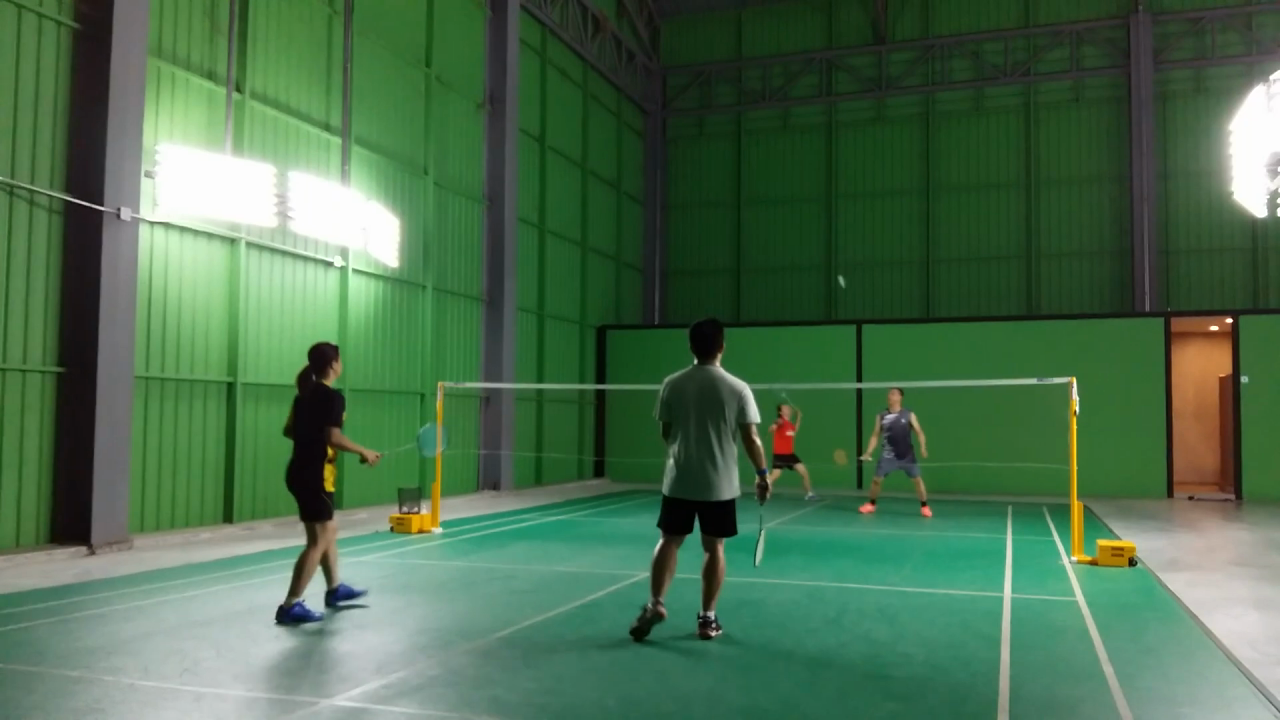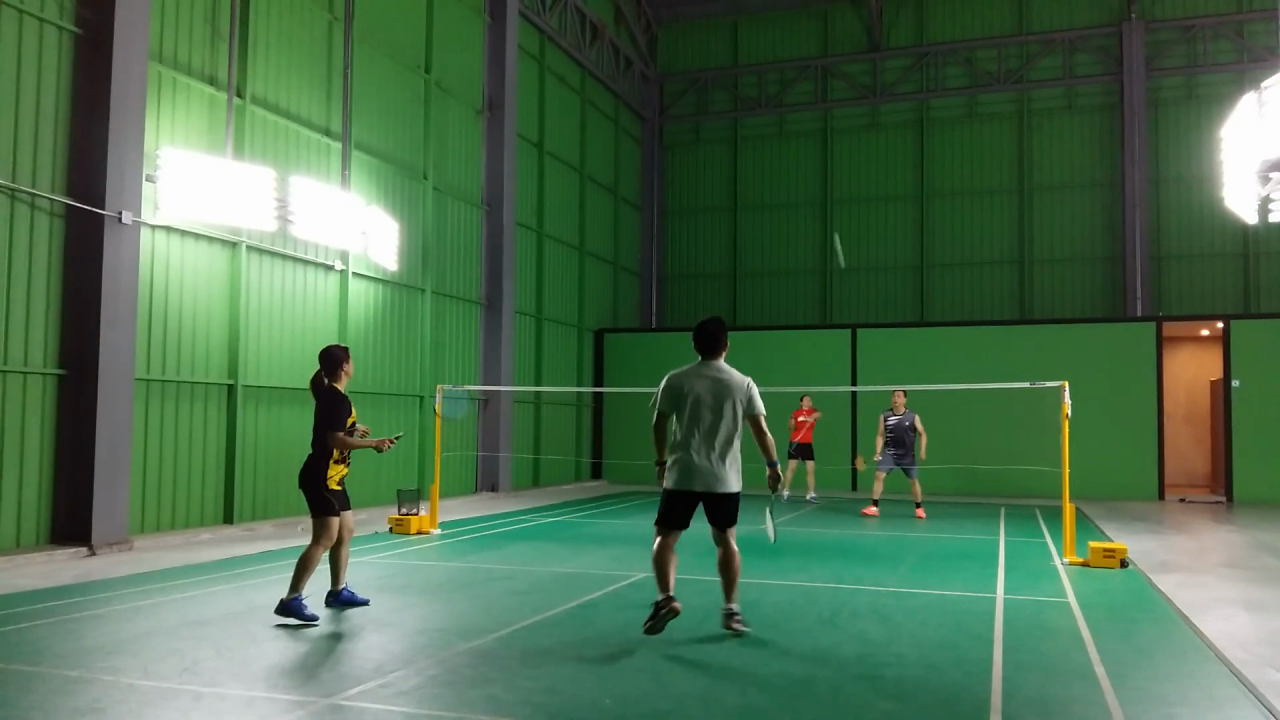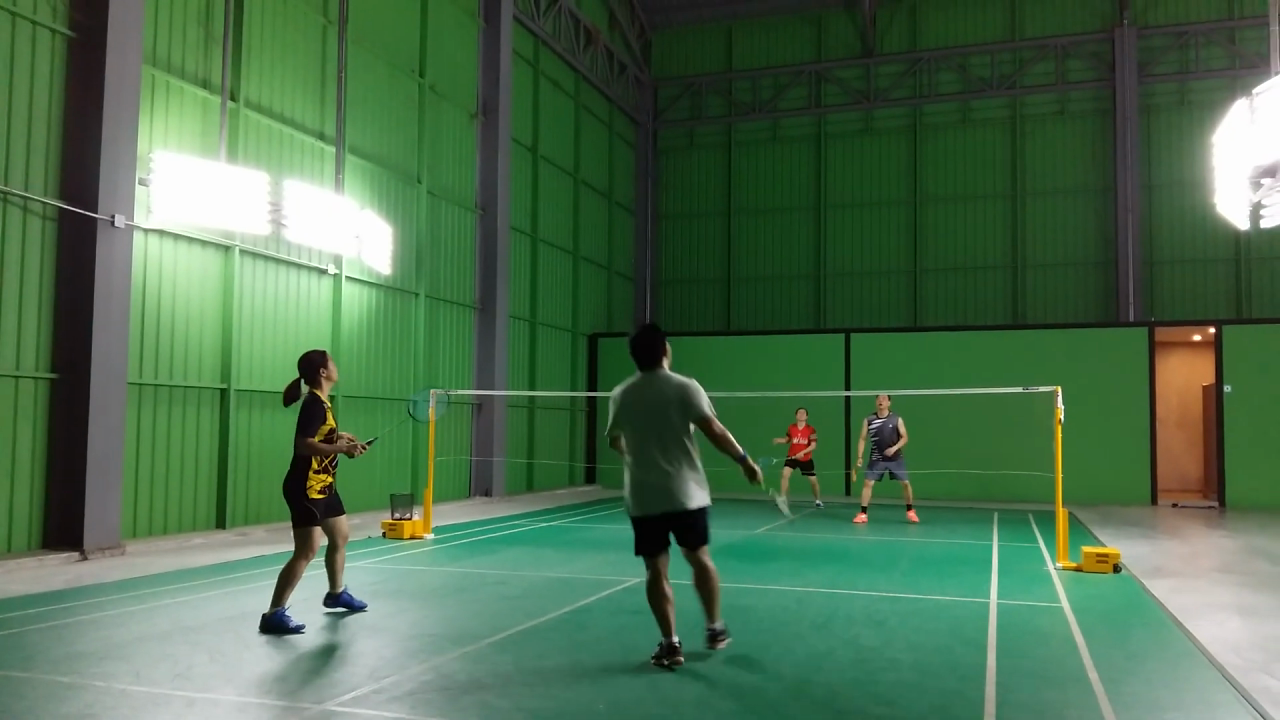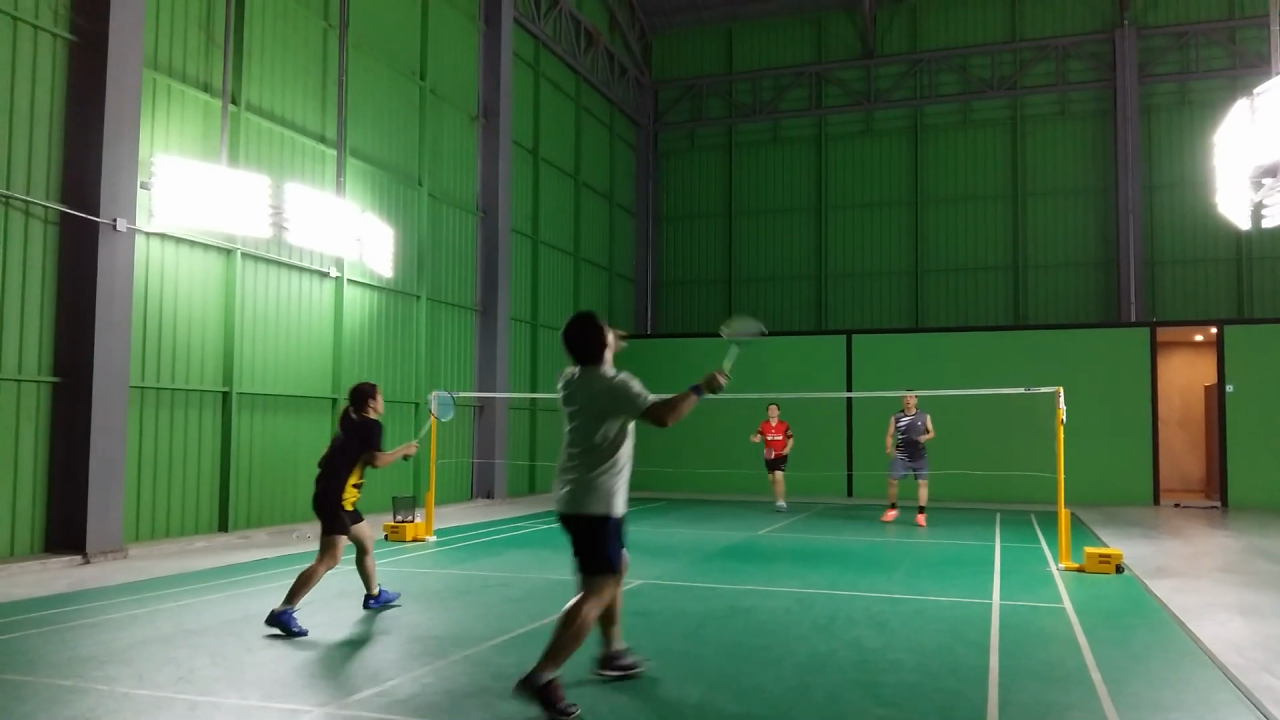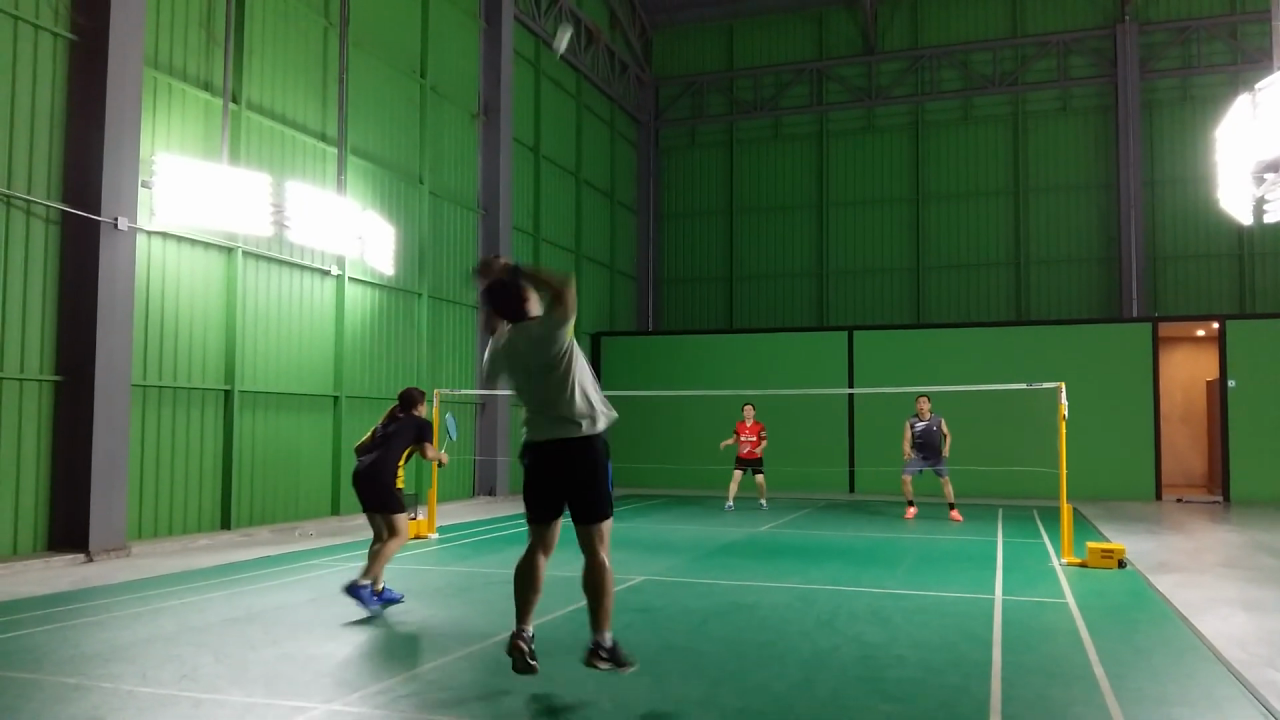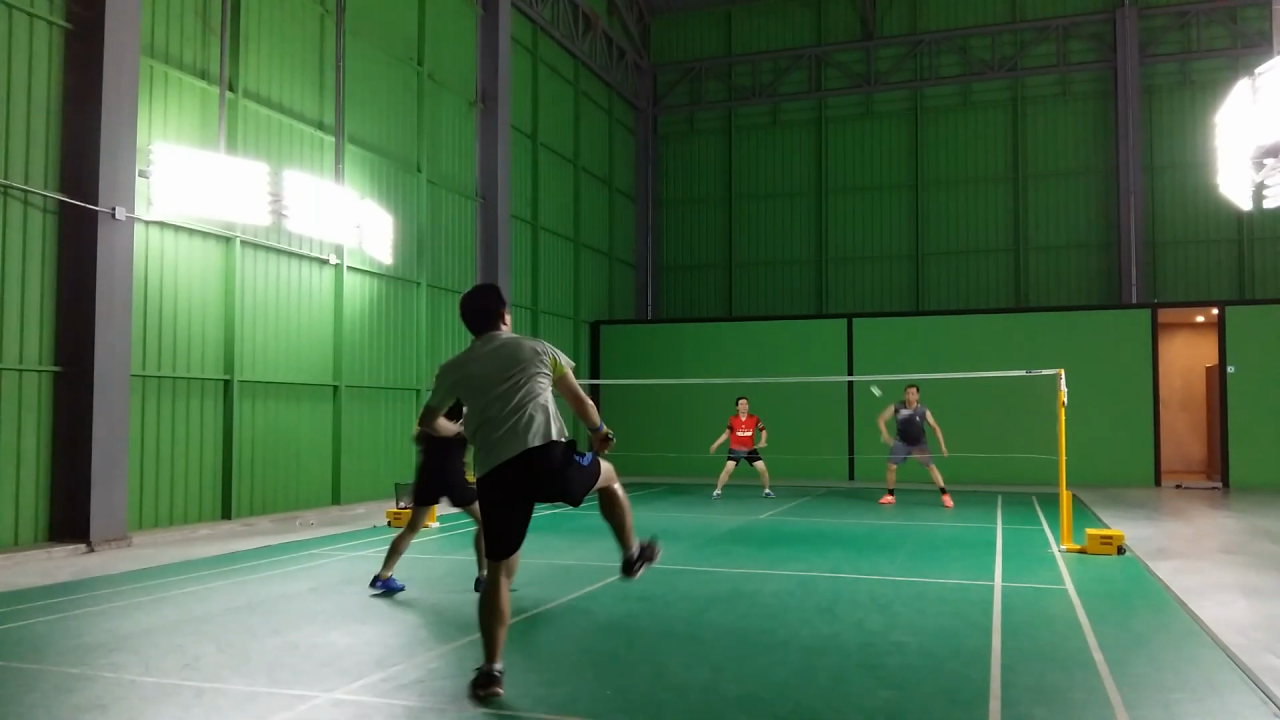
dt=0.4s
person 1, frame 1
left shoulder: (672, 384)
right shoulder: (737, 388)
left elbow: (666, 432)
right elbow: (751, 438)
right wrist: (762, 474)
left hip: (679, 481)
right hip: (720, 484)
left knee: (669, 542)
right knee: (714, 548)
left ankle: (655, 605)
right ankle: (707, 618)
person 1, frame 2
left shoulder: (675, 380)
right shoulder: (743, 383)
left elbow: (659, 425)
right elbow: (761, 429)
left wrist: (662, 461)
right wrist: (773, 466)
left hip: (683, 475)
right hip: (725, 479)
left knee: (664, 538)
right knee: (726, 541)
left ankle: (666, 598)
right ankle: (731, 610)
person 1, frame 3
left shoulder: (621, 395)
right shoulder: (684, 387)
left elbow: (615, 440)
right elbow: (713, 430)
right wrist: (746, 461)
left hip: (642, 497)
right hip: (686, 493)
left knee: (656, 571)
right knee: (700, 559)
left ankle: (670, 643)
right ankle: (715, 628)
person 1, frame 4
left shoulder: (571, 381)
right shoulder: (617, 385)
right elbow: (662, 416)
left wrist: (608, 341)
right wrist: (701, 388)
left hip: (573, 499)
right hip: (598, 503)
left knee: (609, 575)
right knee: (597, 592)
left ankle: (614, 653)
right ankle: (541, 677)
person 1, frame 5
left shoulder: (502, 349)
right shoulder: (547, 329)
right elbow: (564, 289)
right wrist: (511, 273)
left hip: (538, 449)
right hip: (580, 444)
left knee: (539, 546)
right knee: (596, 547)
left ankle: (522, 636)
right ankle: (602, 644)
person 1, frame 6
left shoulder: (454, 368)
right shoulder: (537, 349)
left elbow: (431, 421)
right elbow: (578, 397)
left wrist: (460, 430)
right wrist: (598, 428)
left hip: (495, 474)
right hip: (546, 455)
left knee: (499, 573)
right knee: (606, 475)
left ankle: (490, 671)
right ankle: (633, 554)
person 2, frame 1
left shoulder: (304, 395)
right shoulder: (332, 397)
left elbow: (289, 431)
right elbow: (333, 437)
right wrist: (364, 452)
left hip: (300, 472)
right hip: (315, 475)
left knee: (328, 532)
right knee: (318, 541)
left ankle: (334, 589)
right ankle: (291, 606)
person 2, frame 2
left shoulder: (326, 395)
right shoulder: (339, 399)
right elbow: (335, 441)
left wrist: (352, 429)
right wrist: (374, 443)
left hip: (331, 477)
right hip: (322, 477)
left knee: (346, 533)
right knee: (324, 540)
left ankle: (338, 591)
right ankle: (291, 599)
person 2, frame 3
left shoulder: (322, 402)
right shoulder: (313, 404)
right elbow: (303, 445)
left wrist: (338, 436)
right wrist: (342, 449)
left hip: (324, 485)
right hip: (305, 487)
left knee: (340, 537)
right knee: (306, 552)
left ankle: (336, 593)
right ankle: (274, 614)
person 2, frame 4
left shoulder: (350, 427)
right shoulder: (371, 426)
left elbow: (324, 462)
right elbow: (376, 461)
right wrist: (403, 450)
left hip: (338, 498)
right hip: (336, 499)
left knee: (367, 541)
right knee: (328, 560)
left ankle: (374, 595)
right ankle: (282, 612)
person 2, frame 5
left shoulder: (386, 423)
right shoulder: (421, 423)
left elbow: (359, 448)
right elbow: (427, 453)
right wrist: (441, 457)
left hip: (361, 474)
right hip: (384, 477)
left knee: (383, 535)
right knee: (399, 536)
left ankle: (377, 590)
right ankle: (361, 584)
person 2, frame 6
right shoulder: (465, 410)
left elbow: (418, 438)
left hip: (428, 470)
right hip: (451, 472)
left knee: (413, 527)
left ankle: (383, 577)
right ankle: (484, 578)
